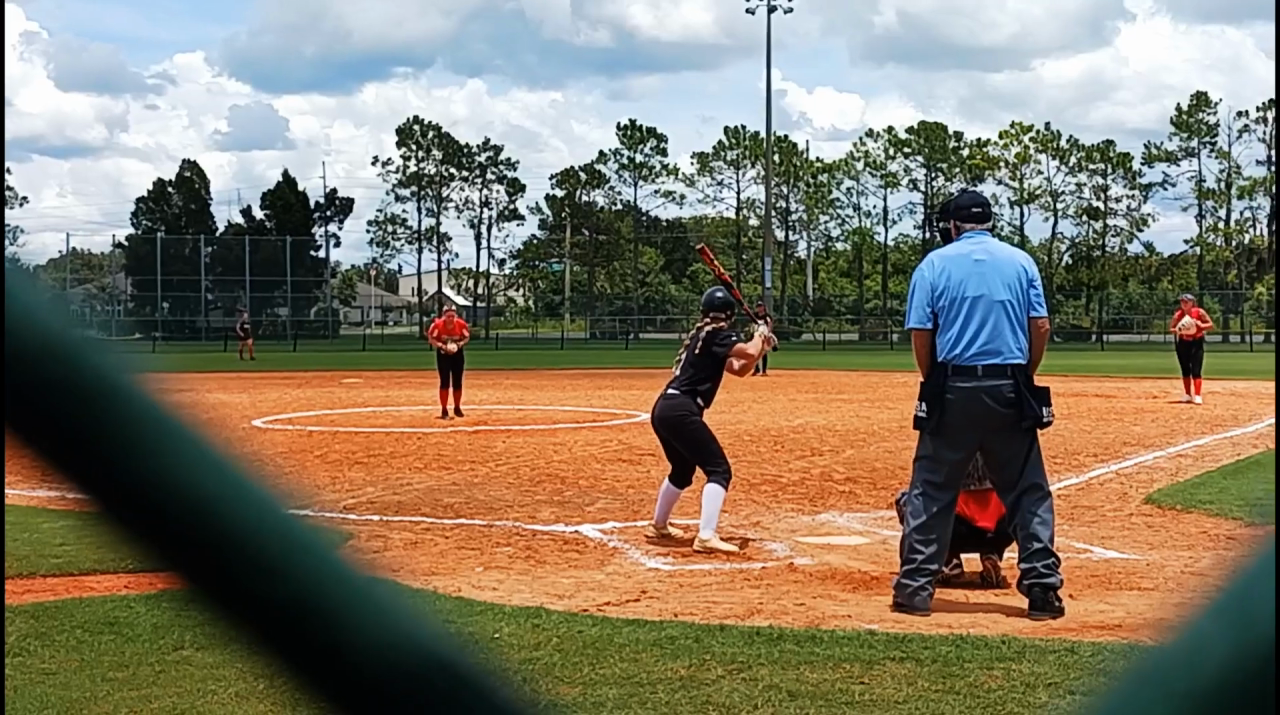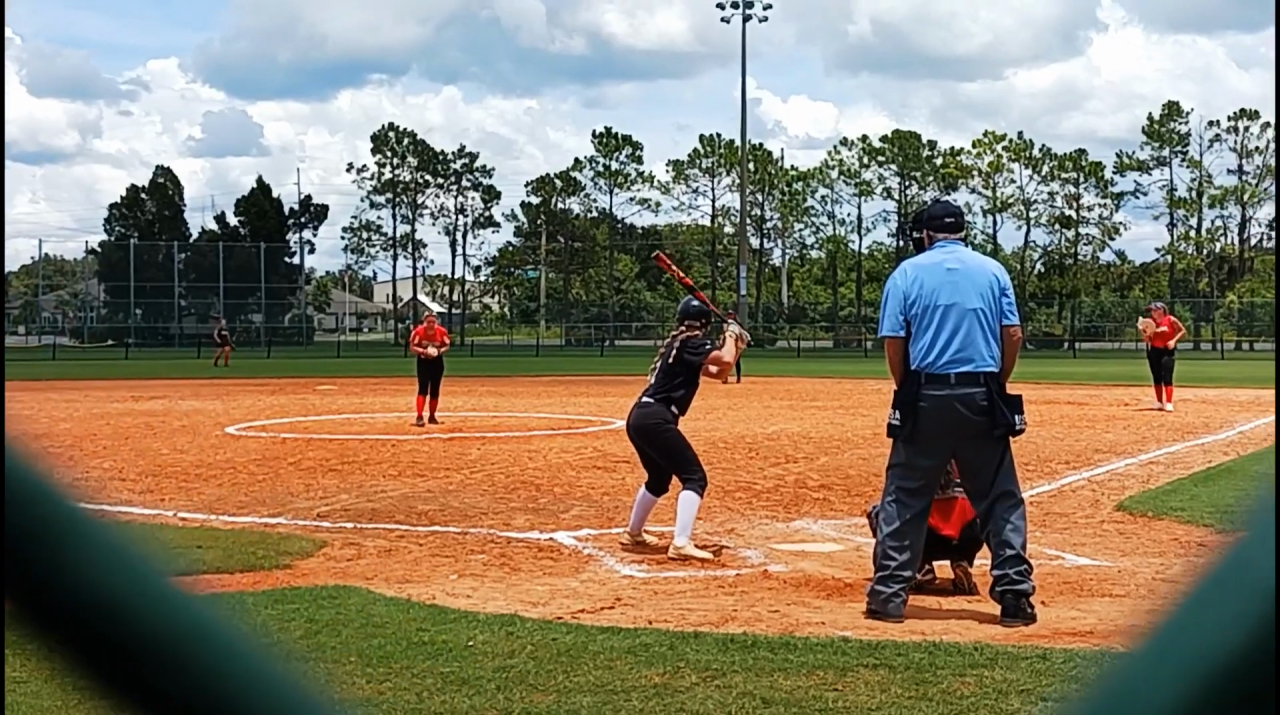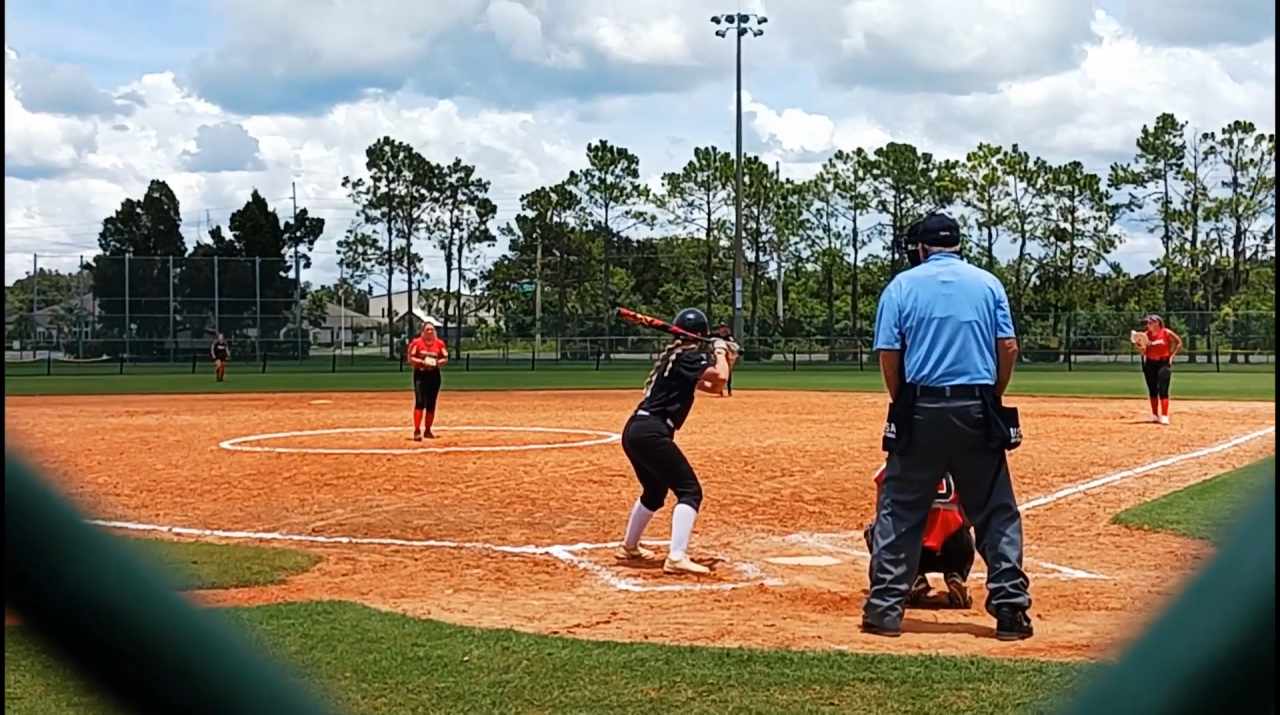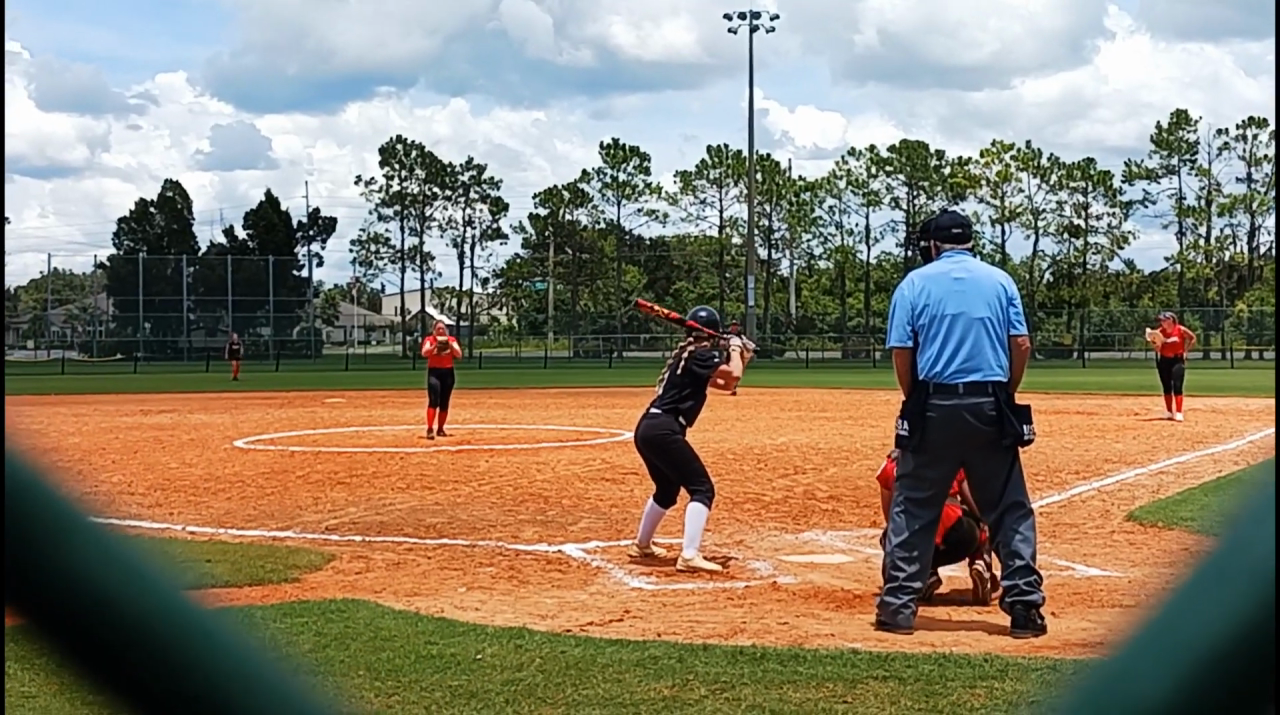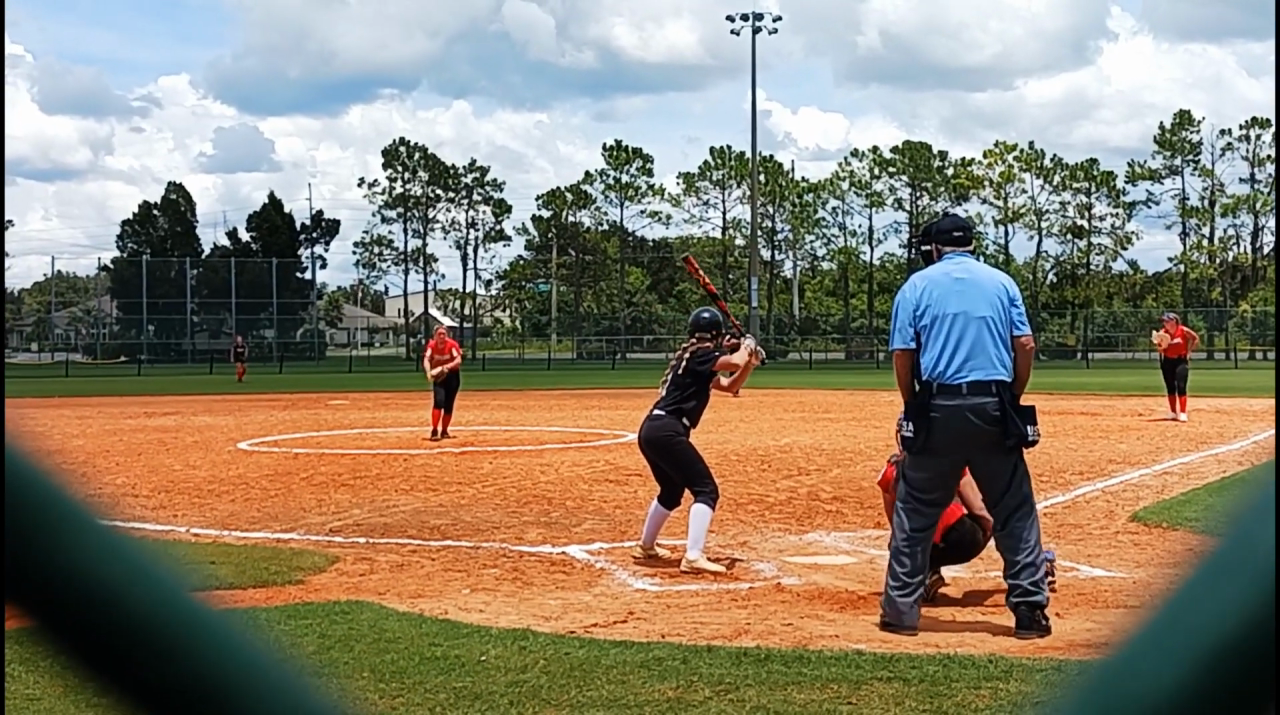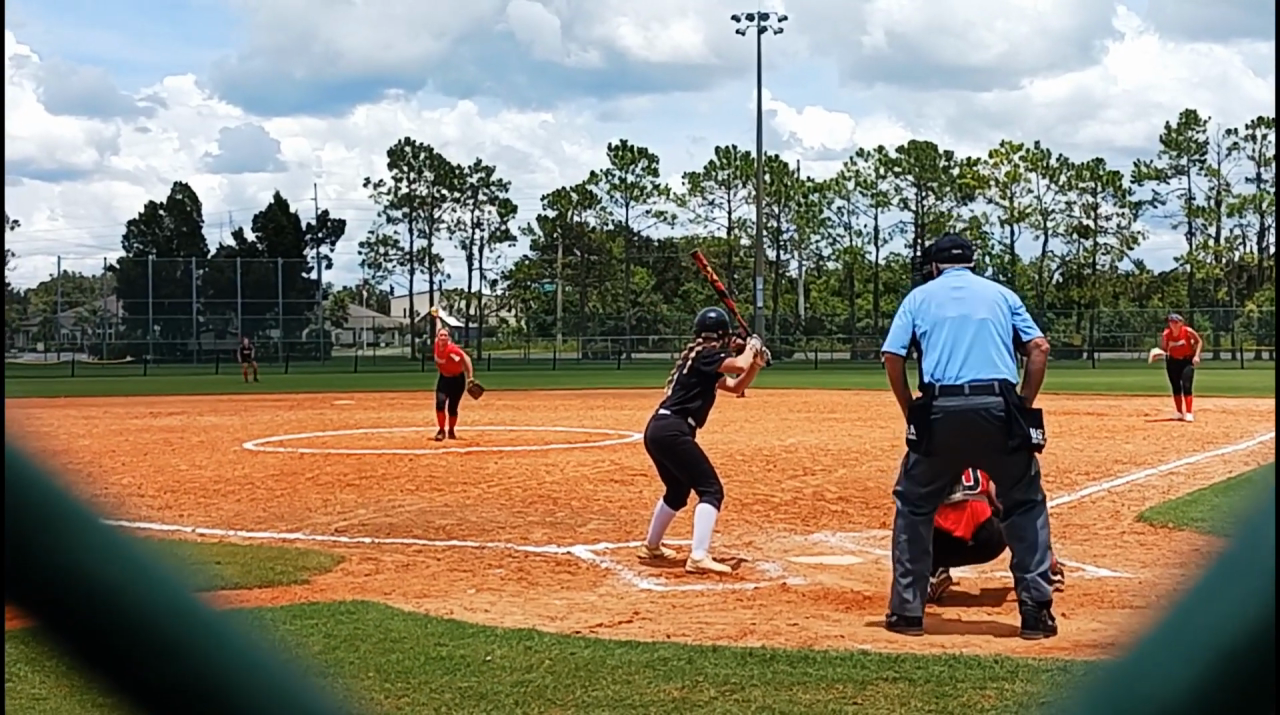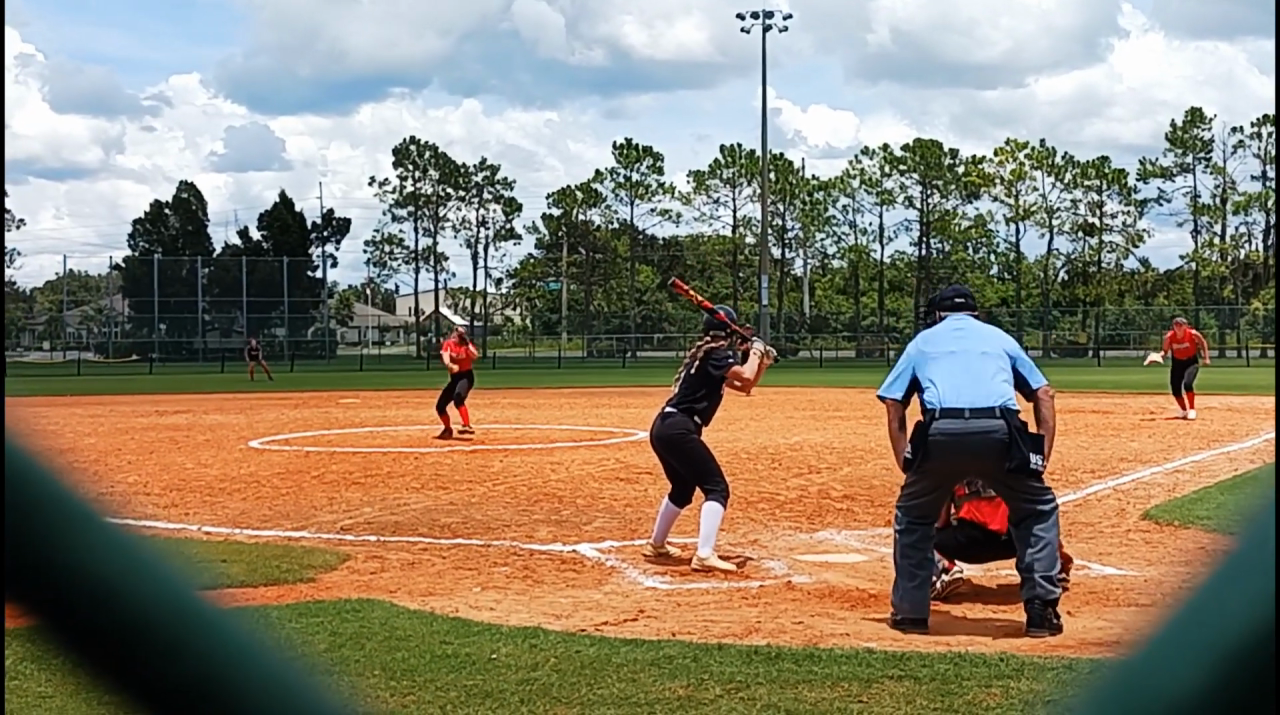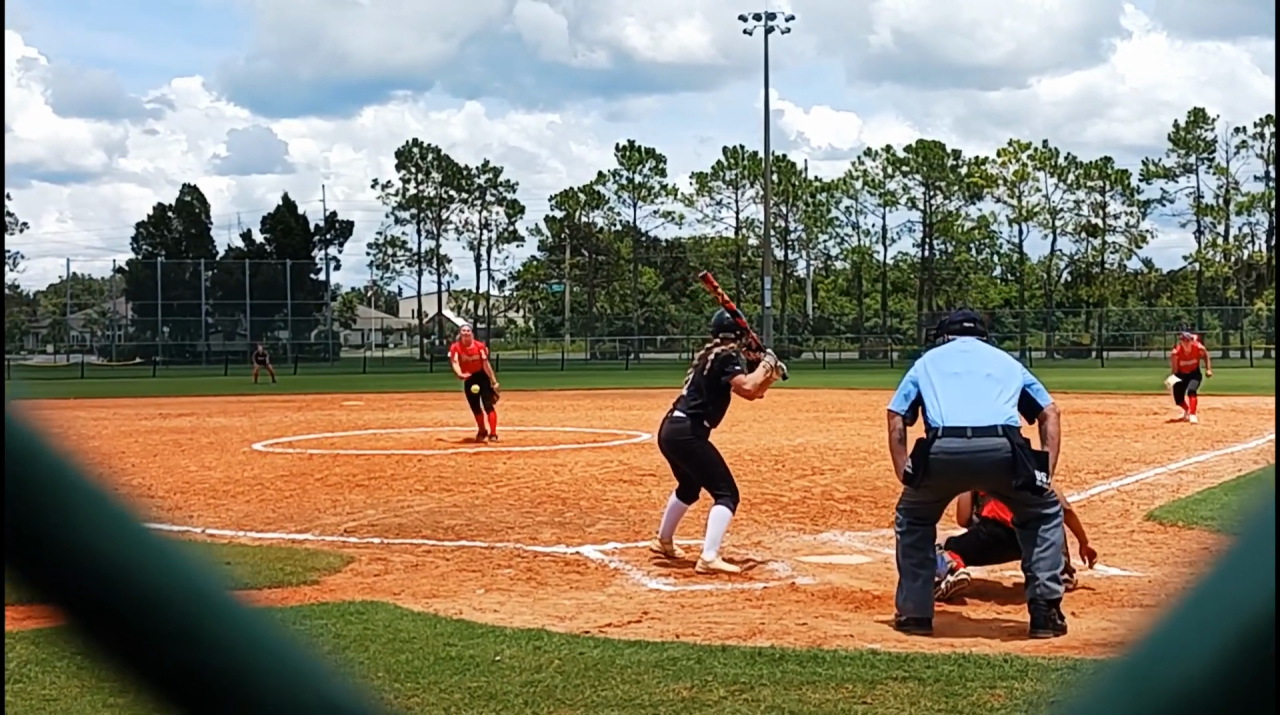
dt=0.3s
person 1, frame 1
left shoulder: (935, 264)
right shoulder: (1021, 261)
left elbow: (920, 335)
right elbow: (1041, 327)
left wrist: (934, 386)
right wrist: (1024, 380)
left hip: (953, 389)
right hip: (1009, 389)
left knee: (931, 491)
right knee: (1029, 492)
left ankle: (915, 589)
right ankle: (1042, 590)
person 1, frame 2
left shoulder: (908, 273)
right shoulder: (993, 270)
left elbow: (894, 344)
right elbow: (1013, 336)
left wrist: (908, 394)
right wrist: (996, 387)
left hip: (926, 397)
right hip: (982, 396)
left knee: (904, 499)
right knee: (1001, 499)
left ankle: (889, 596)
right ankle: (1015, 597)
person 1, frame 3
left shoulder: (902, 285)
right shoulder: (988, 283)
left elbow: (889, 357)
right elbow: (1008, 348)
left wrist: (903, 407)
right wrist: (991, 401)
left hip: (921, 409)
right hip: (977, 409)
left knee: (900, 512)
right knee: (996, 512)
left ankle: (885, 609)
right ankle: (1011, 609)
person 1, frame 4
left shoulder: (915, 283)
right shoulder: (1000, 280)
left elbow: (901, 354)
right elbow: (1021, 346)
left wrist: (915, 405)
right wrist: (1004, 398)
left hip: (934, 407)
right hip: (989, 406)
left knee: (912, 510)
right knee: (1010, 509)
left ankle: (898, 608)
right ankle: (1024, 607)
person 1, frame 5
left shoulder: (918, 284)
right shoulder: (1001, 282)
left elbow: (901, 357)
right elbow: (1026, 346)
left wrist: (913, 408)
right wrist: (1012, 401)
left hip: (938, 407)
right hip: (993, 406)
left knee: (915, 512)
right knee: (1015, 510)
left ankle: (902, 611)
right ankle: (1029, 610)
person 1, frame 6
left shoulder: (919, 296)
right shoulder: (1001, 293)
left elbow: (892, 357)
right elbow: (1039, 347)
left wrist: (911, 414)
right wrist: (1023, 406)
left hip: (941, 410)
right hip: (997, 407)
left knee: (914, 508)
right knee: (1026, 506)
left ankle: (908, 610)
right ankle: (1035, 610)
person 1, frame 7
left shoulder: (923, 340)
right shoulder: (1000, 337)
left elbow: (893, 406)
right elbow: (1044, 394)
left wrist: (905, 463)
right wrist: (1040, 459)
left hip: (941, 432)
right hip: (998, 431)
left knee: (914, 515)
right knee: (1038, 510)
left ankle: (910, 612)
right ankle: (1041, 611)
person 1, frame 8
left shoulder: (928, 359)
right shoulder: (1006, 359)
left elbow: (896, 419)
right elbow: (1050, 413)
left wrist: (906, 477)
right wrist: (1044, 475)
left hip: (943, 451)
right hip: (1002, 449)
left knee: (913, 518)
right knee: (1044, 513)
left ankle: (914, 613)
right ankle: (1045, 612)
person 2, frame 1
left shoulder: (703, 336)
right shoulder: (717, 335)
left elbow: (739, 369)
right elbow: (749, 352)
left wrist: (762, 348)
right wrist: (760, 334)
left hip: (664, 409)
right hip: (681, 411)
left knee: (683, 469)
right knee: (719, 469)
left ankle: (658, 525)
right ankle: (706, 536)
person 2, frame 2
left shoulder: (678, 344)
right shoulder: (691, 343)
left elbow: (718, 372)
right elbow: (725, 360)
left wrist: (737, 347)
right wrist: (730, 334)
left hip: (640, 417)
right hip: (656, 419)
left knee: (659, 477)
right knee: (694, 477)
left ankle: (633, 532)
right ankle: (681, 543)
person 2, frame 3
left shoulder: (675, 357)
right shoulder: (687, 357)
left elbow: (713, 387)
right elbow: (720, 377)
left wrist: (727, 360)
right wrist: (719, 352)
left hip: (636, 431)
right hip: (651, 433)
left knee: (655, 491)
right knee: (690, 491)
left ankle: (629, 546)
right ankle: (677, 558)
person 2, frame 4
left shoulder: (687, 355)
right shoulder: (699, 355)
left elbow: (725, 384)
right elbow: (734, 375)
left wrist: (741, 357)
right wrist: (735, 349)
left hip: (648, 429)
right hip: (664, 430)
left knee: (668, 489)
right knee: (702, 488)
left ankle: (642, 544)
right ankle: (689, 556)
person 2, frame 5
left shoulder: (694, 358)
right shoulder: (701, 355)
left elbow: (729, 386)
right elbow: (735, 361)
left wrist: (750, 363)
right wrist: (747, 345)
left hip: (651, 430)
right hip: (667, 432)
left knee: (672, 490)
right knee: (706, 490)
left ankle: (646, 546)
right ankle: (693, 557)
person 2, frame 6
left shoulder: (699, 358)
right shoulder: (707, 355)
left elbow: (736, 387)
right elbow: (739, 365)
left wrist: (756, 363)
right wrist: (752, 346)
left hip: (657, 430)
right hip: (672, 432)
left knee: (678, 490)
right knee: (711, 490)
left ankle: (651, 546)
right ankle: (698, 557)
person 2, frame 7
left shoulder: (705, 354)
right shoulder: (716, 354)
left elbow: (743, 386)
right elbow: (746, 377)
left wrist: (763, 362)
right wrist: (756, 352)
left hip: (663, 428)
right hip: (679, 429)
left knee: (682, 489)
right knee: (717, 488)
left ankle: (656, 544)
right ankle: (704, 556)
person 2, frame 8
left shoulder: (712, 356)
right shoulder: (726, 358)
left elbow: (751, 393)
right elbow: (747, 386)
left wrist: (771, 375)
right wrist: (765, 365)
left hip: (670, 430)
right hip: (688, 434)
left knee: (689, 486)
right knee: (726, 493)
left ankle: (663, 541)
right ankle: (709, 558)
